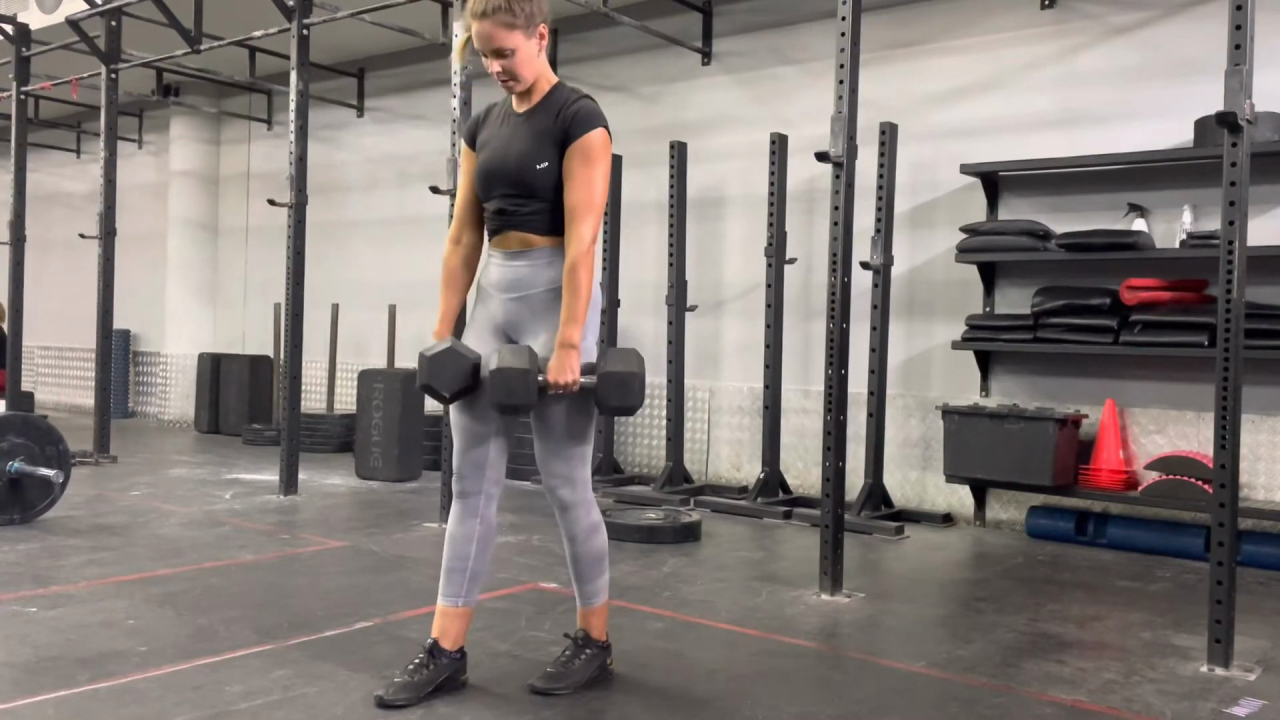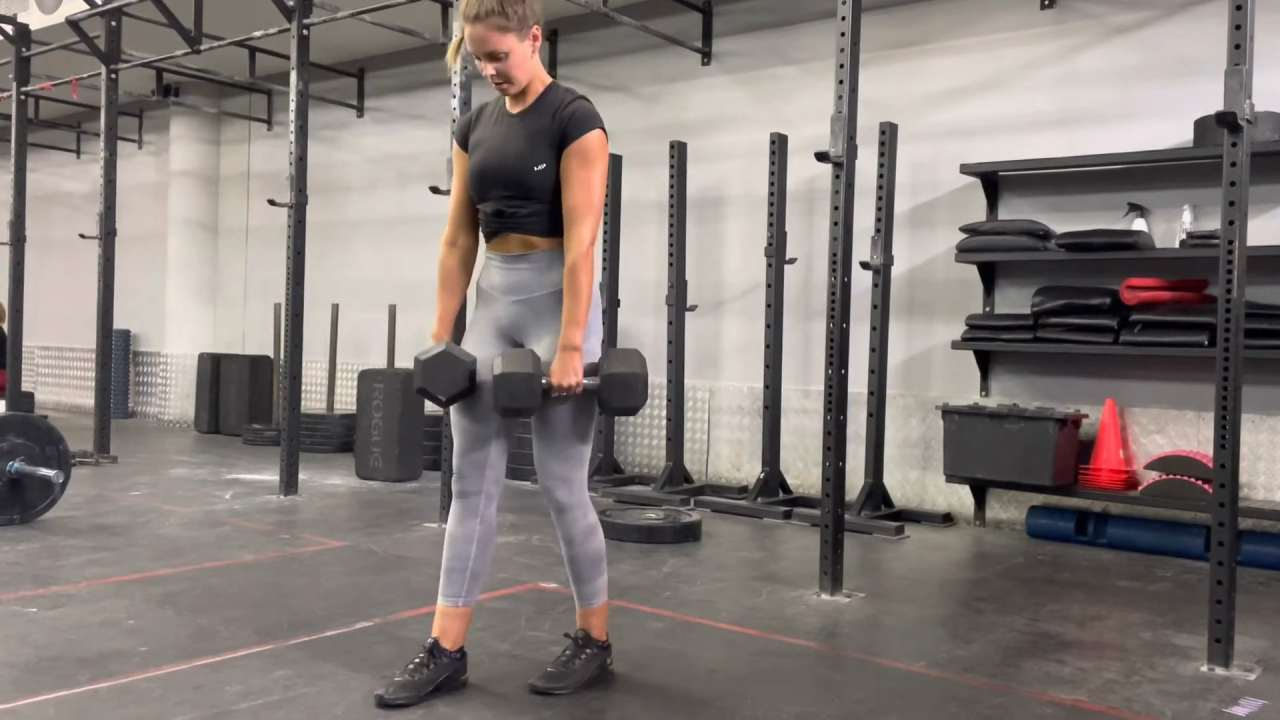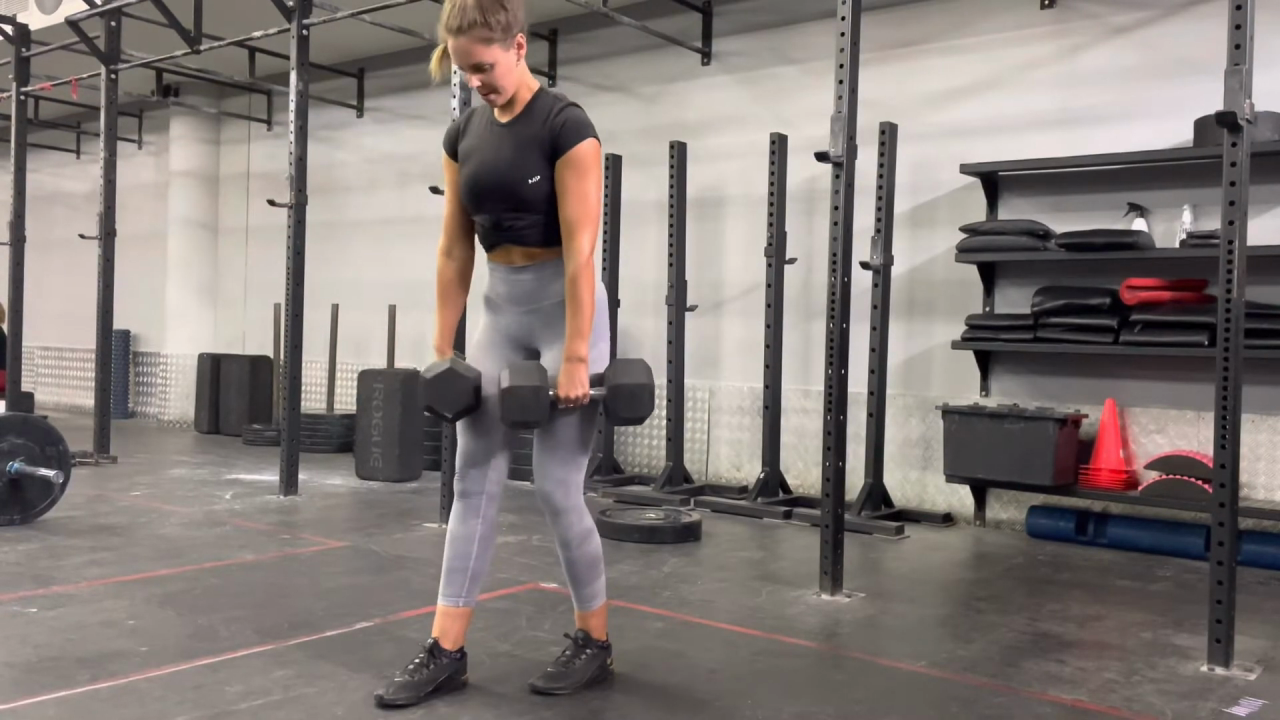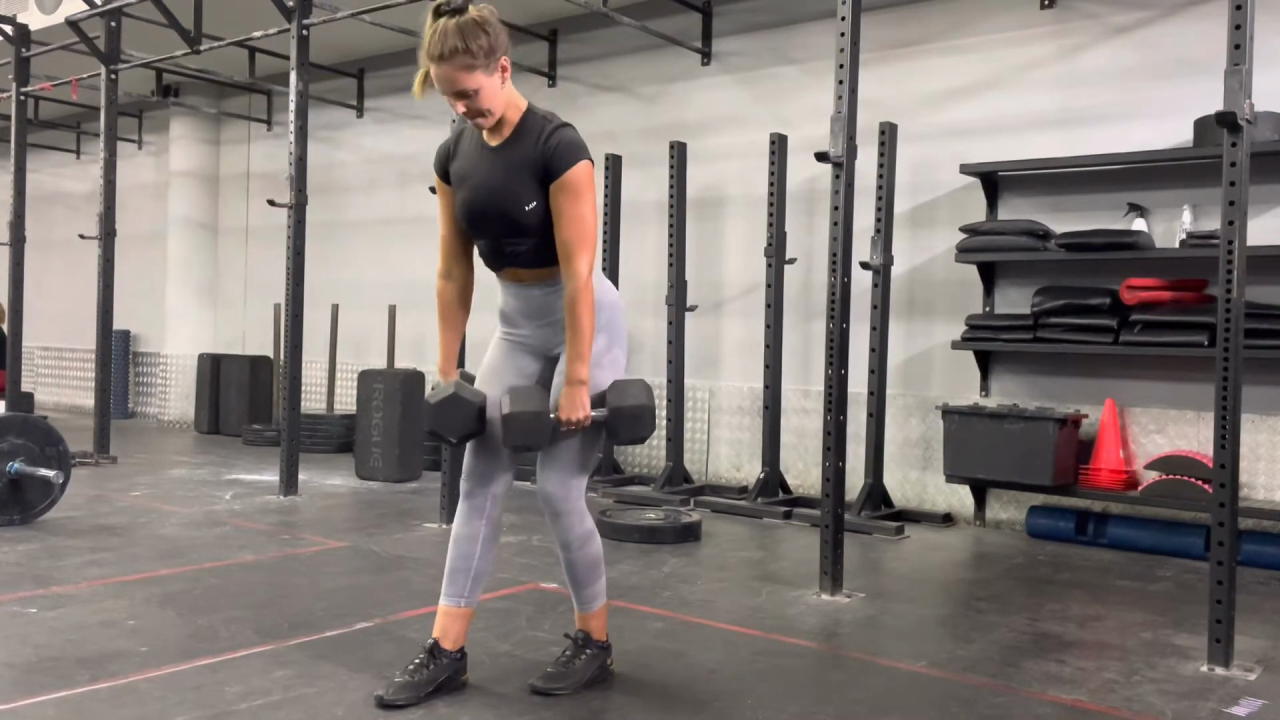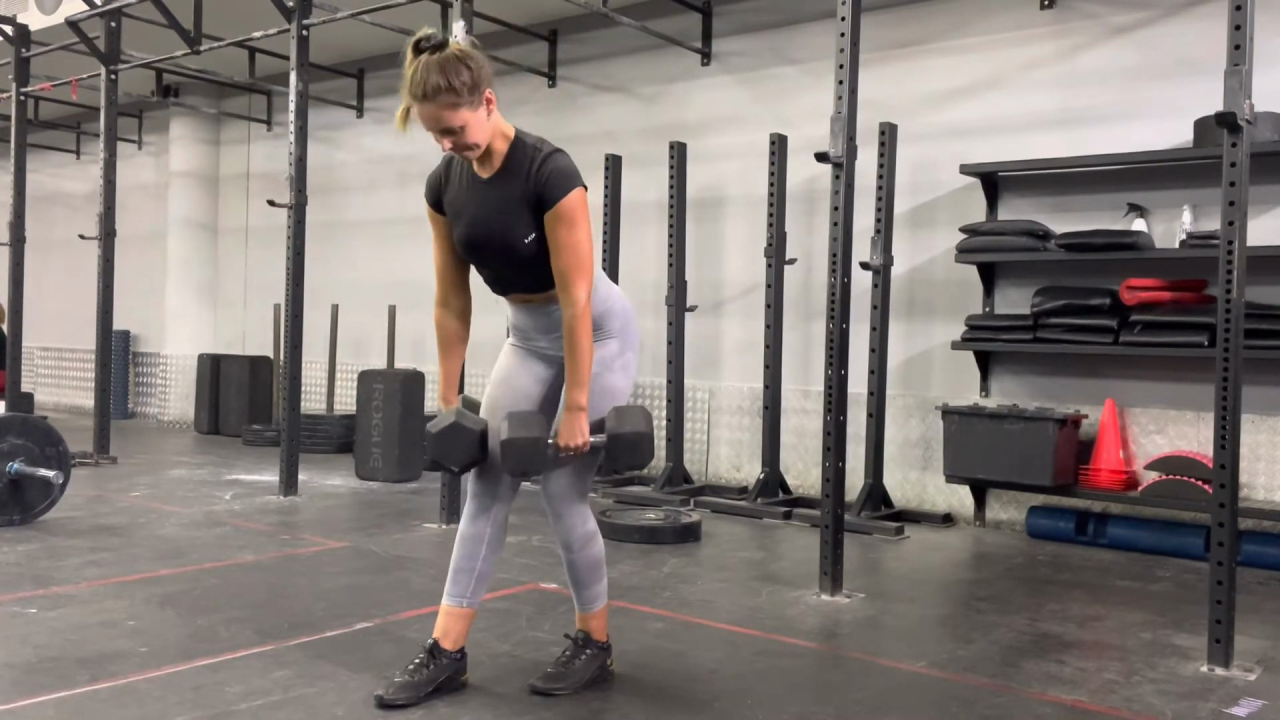
dt=0.3s
person 1, frame 1
left shoulder: (579, 116)
right shoulder: (483, 124)
left elbow: (582, 238)
right elbow: (463, 235)
left wrist: (567, 345)
right wrist: (442, 332)
left hip: (554, 298)
right hip: (492, 302)
left knee: (566, 484)
right knee: (471, 481)
left ankle: (594, 641)
right ankle: (446, 649)
person 1, frame 2
left shoulder: (574, 117)
right shoulder: (475, 125)
left elbow: (580, 240)
right elbow: (458, 238)
left wrist: (570, 348)
right wrist: (440, 337)
left hip: (555, 301)
right hip: (492, 304)
left knee: (561, 484)
right knee: (471, 481)
left ankle: (594, 640)
right ankle: (446, 649)
person 1, frame 3
left shoulder: (565, 124)
right shoulder: (463, 134)
left elbow: (581, 250)
right elbow: (454, 249)
left wrist: (576, 357)
right wrist: (443, 348)
left hip: (563, 307)
right hip: (499, 311)
left knee: (556, 487)
right knee: (474, 482)
left ankle: (594, 641)
right ankle: (446, 650)
person 1, frame 4
left shoulder: (556, 145)
right shoulder: (452, 156)
left elbow: (578, 271)
right elbow: (453, 270)
left wrist: (576, 380)
right wrist: (447, 369)
left hip: (585, 321)
right hip: (515, 323)
left knee: (557, 488)
right knee: (479, 482)
left ankle: (594, 643)
right ankle: (446, 651)
person 1, frame 5
left shoulder: (548, 171)
right shoulder: (443, 185)
left elbow: (576, 299)
right elbow: (451, 300)
left wrist: (576, 406)
right wrist: (450, 399)
left hip: (598, 331)
right hip: (528, 336)
left knee: (562, 490)
right knee: (487, 485)
left ankle: (595, 643)
right ankle: (447, 651)
